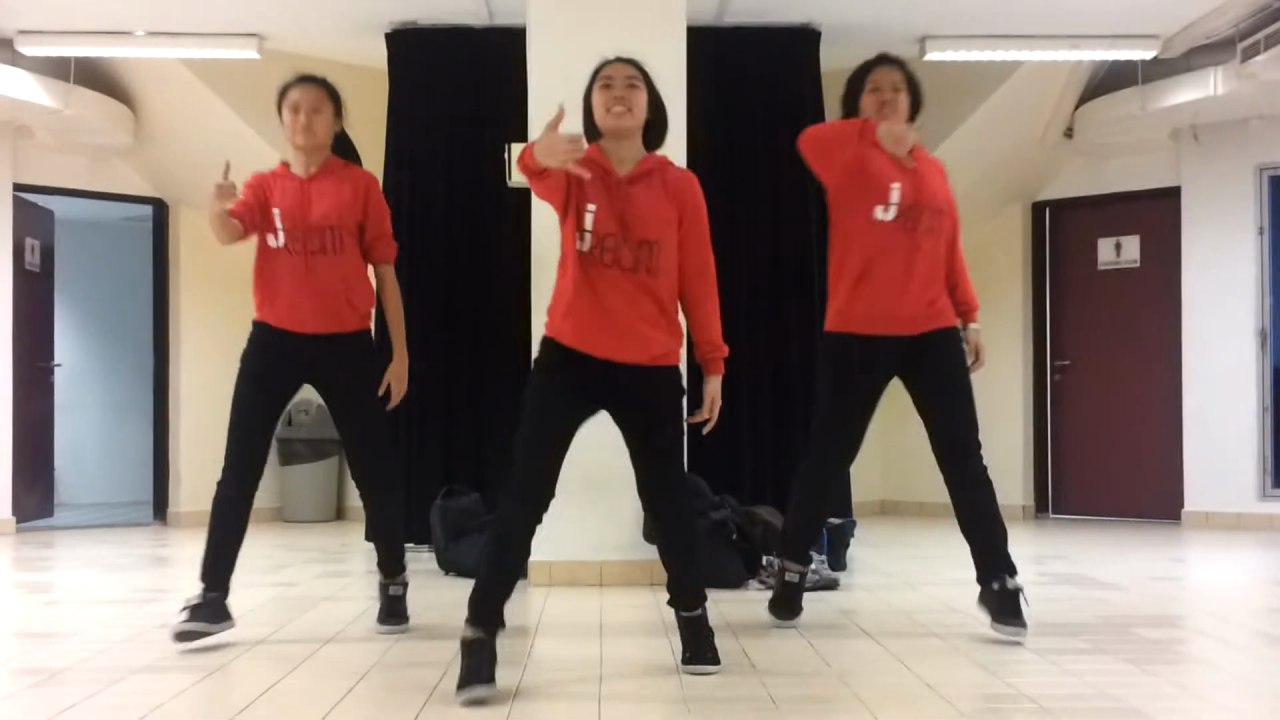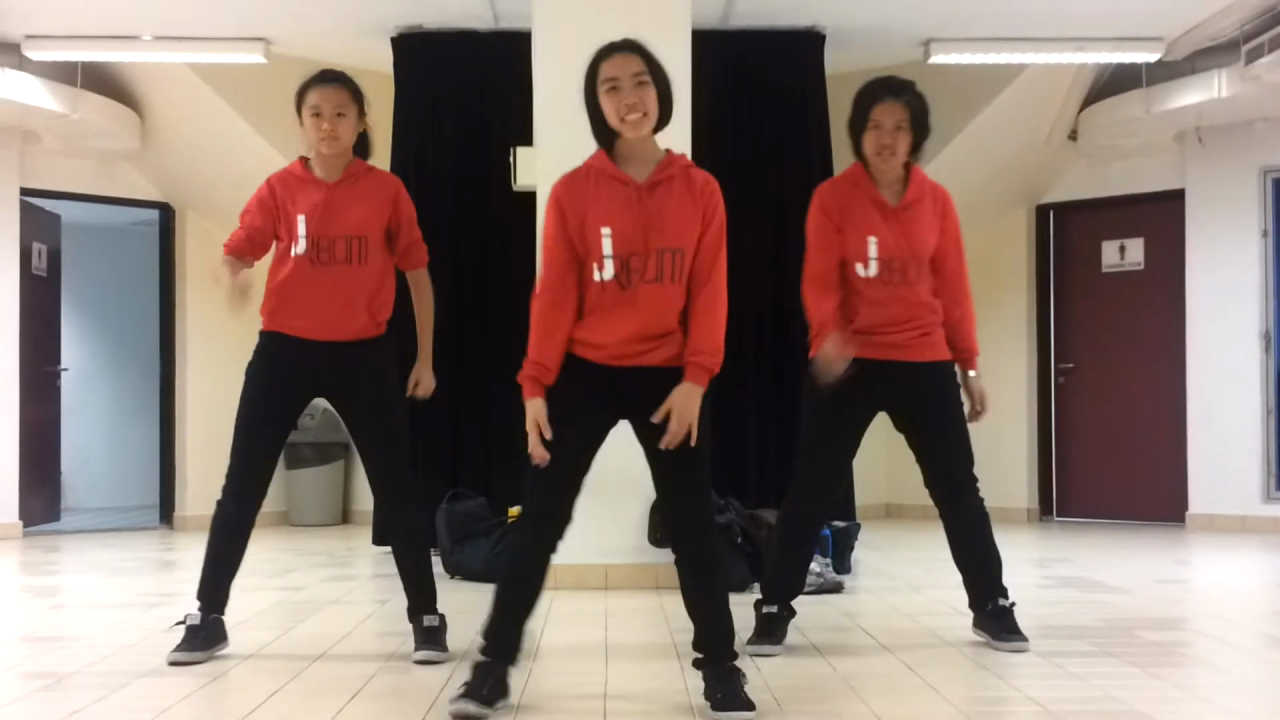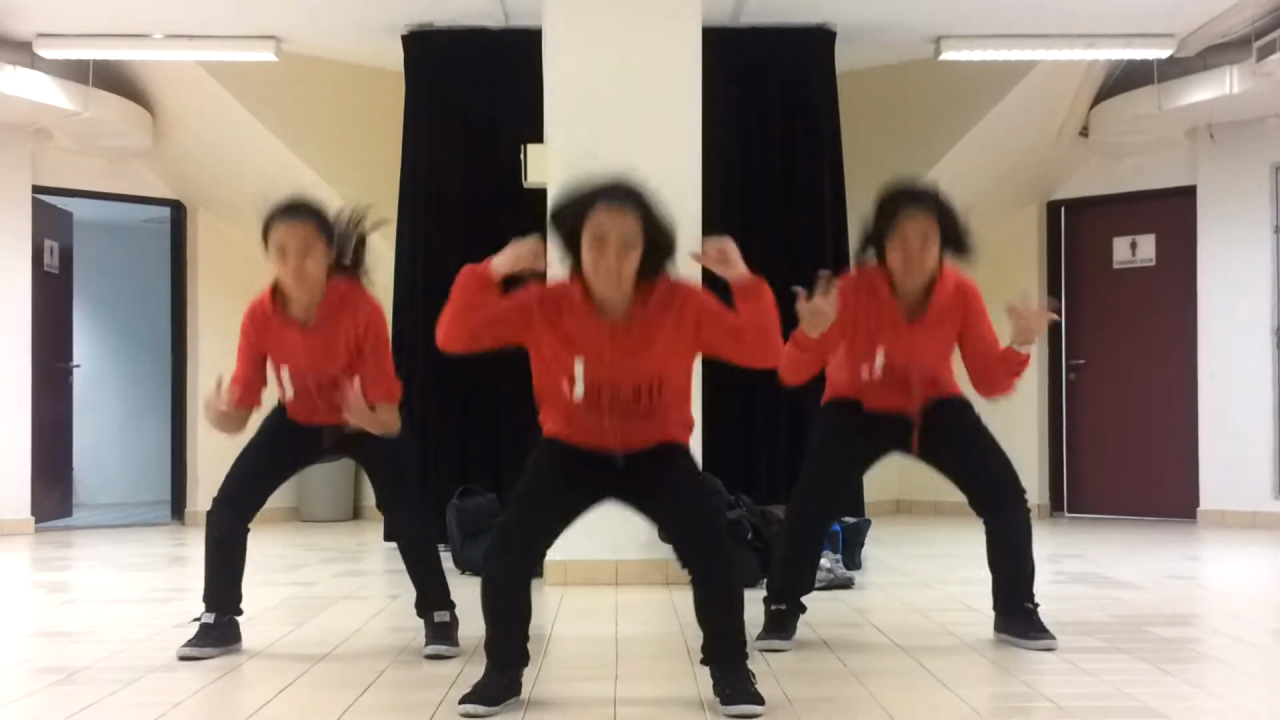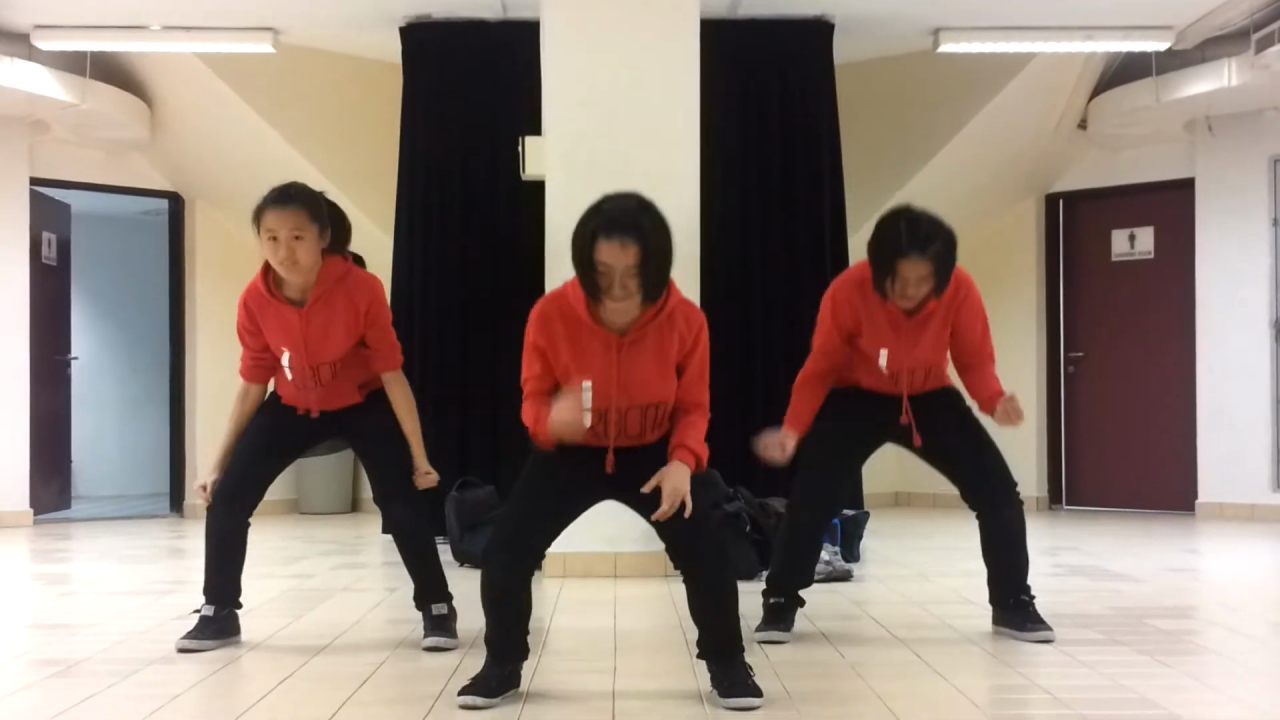
dt=0.5s
person 1, frame 1
left shoulder: (680, 187)
right shoulder: (574, 174)
left elbow: (698, 279)
right elbow: (542, 178)
left wrist: (713, 364)
right wrist: (541, 155)
left hip: (651, 367)
right hip: (567, 357)
left knee: (667, 500)
right knee: (524, 491)
left ankle: (691, 615)
right ankle: (481, 634)
person 1, frame 2
left shoulder: (699, 188)
right shoulder: (574, 191)
left elbow: (710, 291)
right elbow: (555, 293)
left wrist: (695, 378)
right wrist: (534, 387)
left hip: (669, 376)
right hip: (584, 375)
left knee: (692, 524)
right knee: (541, 519)
right ankle: (494, 663)
person 1, frame 3
left shoulder: (682, 305)
right shoulder: (545, 306)
left elbow: (763, 352)
right elbow: (453, 337)
left wrist: (744, 281)
right wrist: (492, 271)
left hip: (658, 453)
right hip: (570, 454)
left knee: (712, 551)
right knee: (507, 554)
left ankle: (730, 668)
right ankle: (502, 670)
person 1, frame 4
left shoulder: (684, 319)
right shoulder: (552, 314)
left elbow: (692, 406)
right elbow: (534, 408)
left wrist: (683, 461)
right wrist: (552, 418)
left hip: (652, 452)
right hip: (571, 453)
left knee: (704, 548)
right knee: (504, 552)
left ankle: (727, 662)
right ankle: (503, 663)
person 2, frame 1
left shoulder: (360, 185)
right shoulder: (263, 186)
left elbow: (385, 271)
right elbow: (227, 233)
left wrist: (400, 352)
right wrist: (219, 208)
left hip: (347, 342)
right hip: (274, 339)
left knee: (373, 471)
right knee: (240, 469)
left ankle: (393, 585)
right ankle: (211, 597)
person 2, frame 2
left shoulder: (386, 189)
right shoulder: (279, 186)
left elbow: (418, 273)
right elbow: (236, 256)
left wrist: (426, 355)
right wrist: (234, 278)
left hip: (364, 353)
right hip: (284, 348)
left knee: (396, 488)
right knee: (242, 488)
left ankle: (427, 618)
right ankle: (207, 618)
person 2, frame 3
left shoulder: (362, 310)
right shoulder: (260, 316)
left elbow: (389, 415)
right elbow: (243, 404)
left wrist: (368, 418)
right wrist: (221, 415)
left hip: (365, 424)
right hip: (296, 422)
left knee: (404, 510)
right knee: (226, 509)
left ankle: (440, 615)
right ankle: (219, 620)
person 2, frame 4
left shoulder: (360, 287)
right shoulder: (254, 300)
left elbow: (391, 372)
right elbow: (254, 386)
left wrist: (419, 454)
right wrist: (219, 461)
left hip: (365, 404)
right hip: (291, 406)
left knee: (401, 503)
right knee: (227, 501)
left ankle: (437, 608)
right ankle: (219, 612)
person 3, frame 1
left shoulder: (933, 169)
right shoulder: (847, 161)
left elbow: (949, 250)
right elbow: (811, 140)
left wrist: (969, 318)
right wrist: (875, 136)
left hip: (932, 331)
right hip: (855, 333)
left knee: (963, 456)
right knee: (826, 456)
left ankle: (998, 584)
right ankle: (792, 571)
person 3, frame 2
left shoulder: (937, 201)
right shoulder: (833, 197)
left elbow: (953, 288)
right elbow: (820, 280)
left wrist: (970, 365)
right wrist: (828, 335)
left hip: (926, 364)
right hip: (846, 363)
left knee: (957, 488)
right knee: (812, 487)
left ankle: (992, 606)
right ankle: (773, 609)
person 3, frame 3
left shoulder: (962, 296)
right shoulder: (852, 293)
left elbow: (989, 381)
right elbow: (793, 373)
left wrist: (1019, 347)
right wrist: (811, 332)
left hip: (935, 408)
right hip: (857, 410)
left knee: (1005, 497)
right knee: (813, 498)
left ankle: (1017, 611)
right ankle: (781, 608)
person 3, frame 4
left shoulder: (959, 288)
right shoulder: (848, 289)
left elbow: (975, 361)
right elbow: (823, 368)
left wrist: (995, 403)
right wrist: (792, 430)
left hip: (929, 397)
right hip: (858, 398)
left knee: (997, 490)
right knee: (813, 491)
left ankle: (1012, 603)
right ankle: (780, 601)
